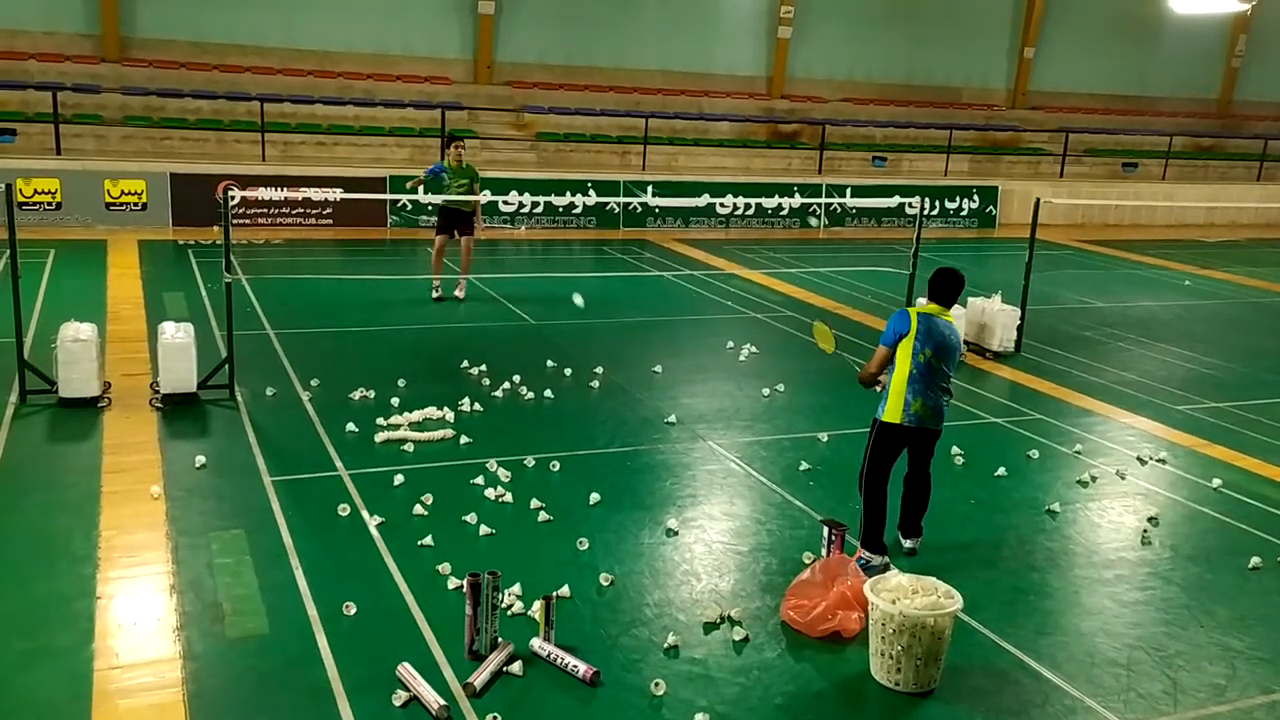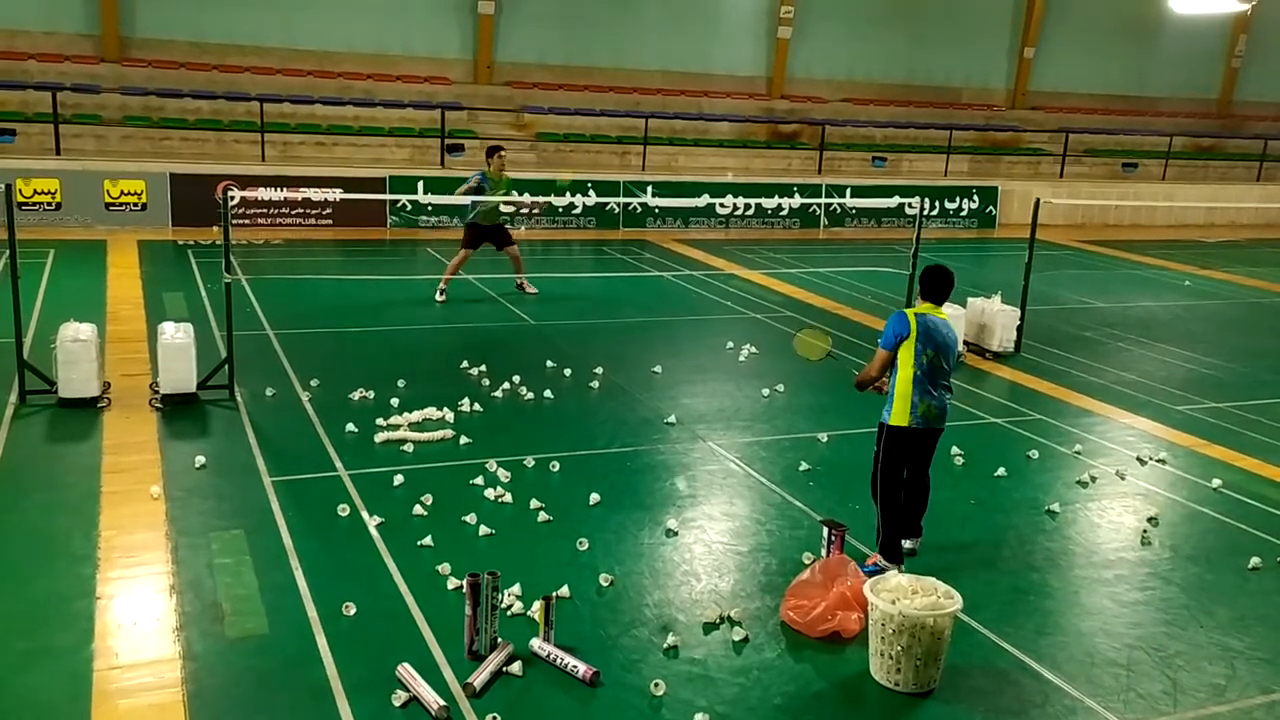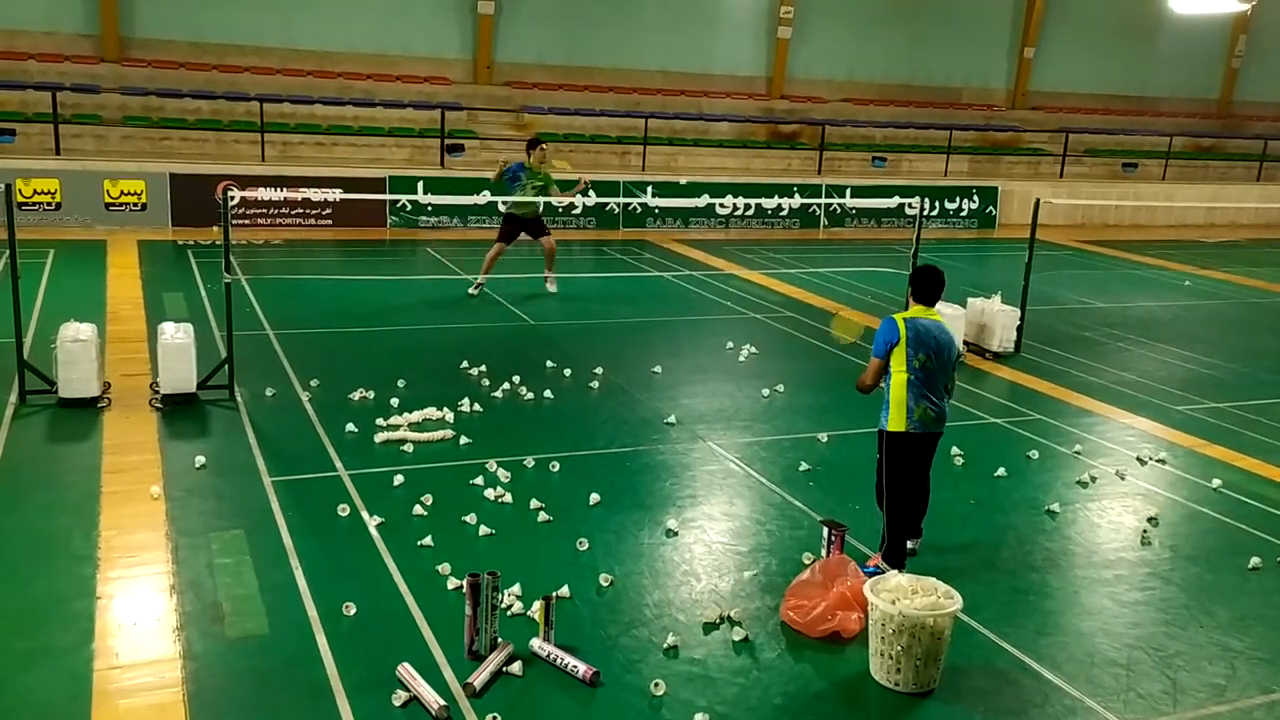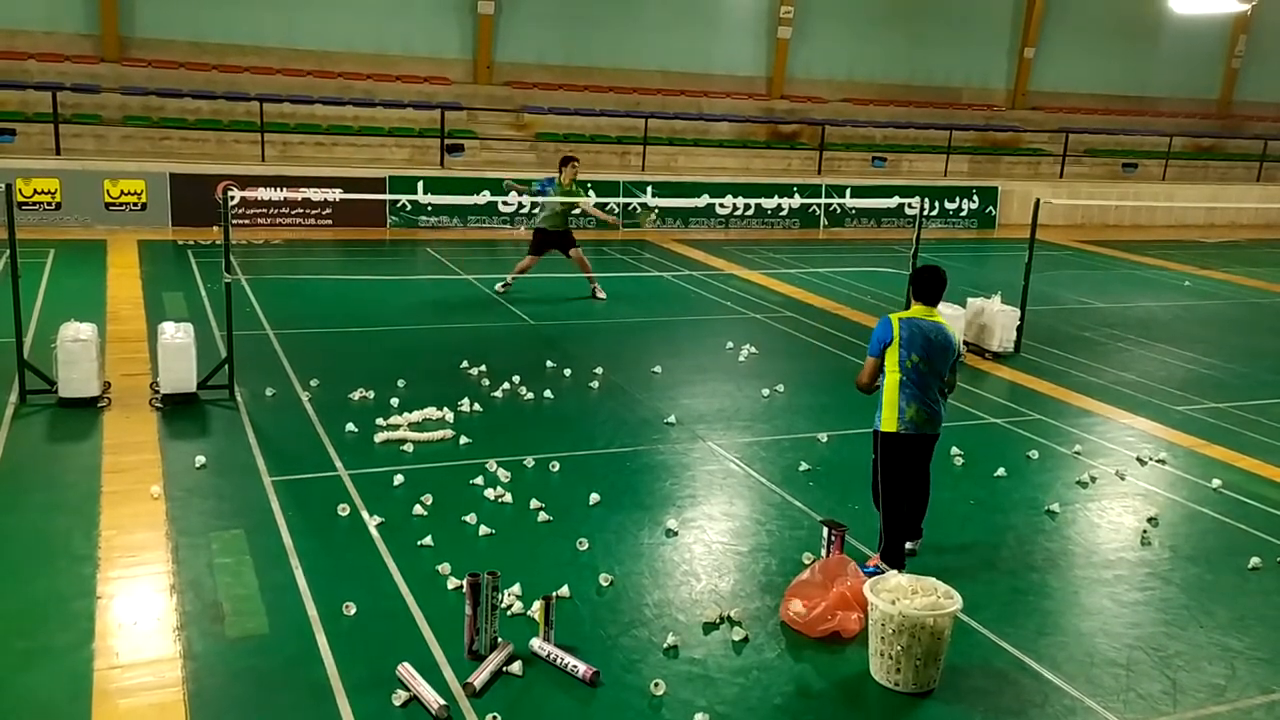
dt=0.2s
person 1, frame 1
left shoulder: (906, 318)
right shoulder: (954, 336)
left elbow: (873, 370)
left wrist: (867, 380)
left hip: (896, 415)
right hip: (933, 419)
left knee: (874, 479)
right knee: (919, 475)
left ankle: (873, 552)
right ankle: (910, 534)
person 1, frame 2
left shoulder: (903, 319)
right shoulder: (950, 332)
left elbow: (874, 372)
left wrist: (860, 382)
left hip: (902, 417)
right hip: (935, 418)
left knee: (887, 484)
right knee: (918, 475)
left ankle: (889, 557)
right ankle: (910, 535)
person 1, frame 3
left shoulder: (894, 325)
right shoulder: (947, 334)
left elbow: (870, 380)
left wrist: (861, 386)
left hip: (900, 423)
right hip: (934, 422)
left knee: (891, 489)
right knee: (919, 479)
left ankle: (892, 560)
right ankle: (911, 536)
person 1, frame 4
left shoulder: (891, 324)
right shoulder: (949, 336)
left elbow: (866, 379)
left wrist: (865, 386)
left hip: (896, 423)
right hip: (930, 423)
left knee: (888, 490)
right knee: (918, 480)
left ankle: (891, 561)
right ankle: (911, 537)
